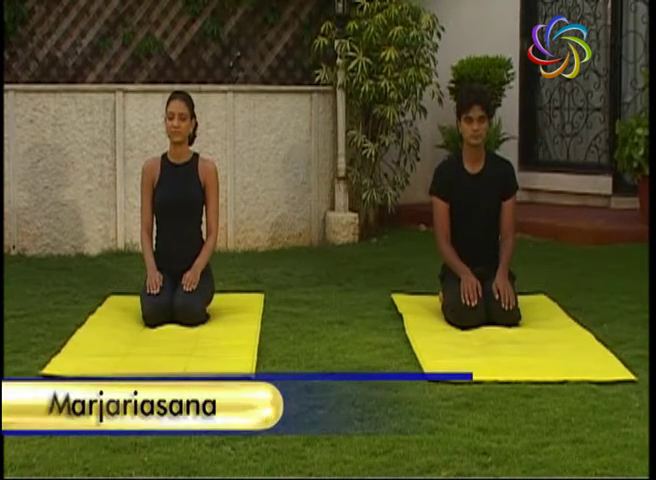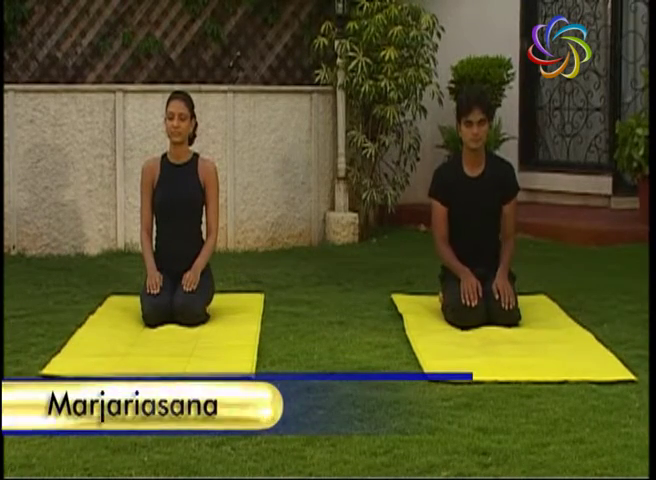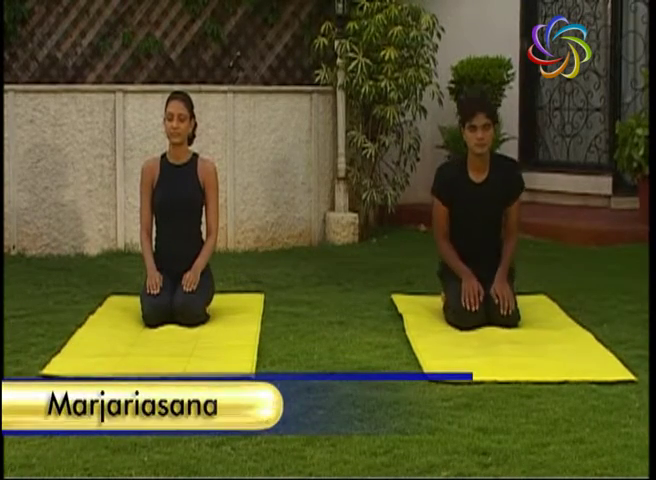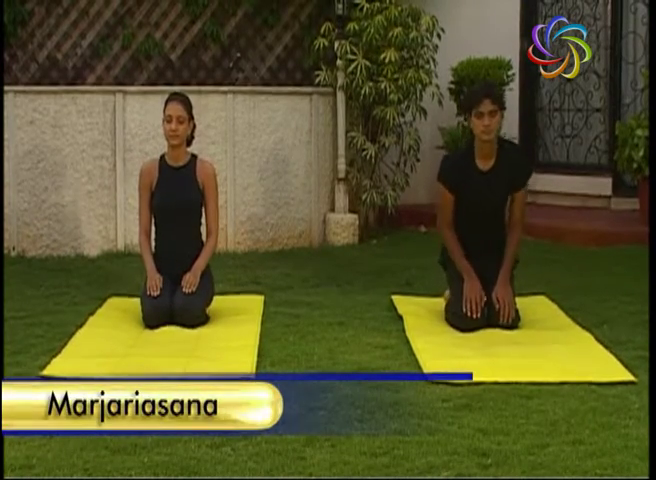
dt=0.3s
person 1, frame 1
left shoulder: (503, 171)
right shoulder: (445, 173)
left elbow: (507, 233)
right elbow: (443, 239)
left wrist: (502, 273)
right wrist: (464, 274)
left hip: (493, 266)
right hip: (458, 268)
left knee: (507, 315)
right knee: (467, 315)
left ankle: (489, 292)
right ankle: (450, 296)
person 1, frame 2
left shoulder: (504, 172)
right shoulder: (444, 175)
left elbow: (508, 236)
right elbow: (441, 241)
left wrist: (503, 274)
right wrist: (464, 275)
left hip: (493, 268)
right hip: (458, 269)
left knee: (507, 314)
right knee: (468, 315)
left ankle: (488, 294)
right ankle: (450, 297)
person 1, frame 3
left shoulder: (509, 172)
right shoulder: (447, 175)
left elbow: (510, 233)
right elbow: (442, 238)
left wrist: (502, 276)
right wrist: (466, 276)
left hip: (494, 265)
right hip: (458, 267)
left knee: (507, 316)
right knee: (468, 317)
left ankle: (489, 297)
right ankle: (452, 299)
person 1, frame 4
left shoulder: (516, 160)
right shoulder: (454, 163)
left elbow: (515, 225)
right elbow: (445, 226)
left wrist: (504, 279)
right wrist: (469, 278)
left hip: (497, 251)
right hip: (461, 252)
left knee: (506, 319)
right knee: (469, 319)
left ankle: (488, 299)
right ankle: (454, 298)
person 2, frame 1
left shoulder: (206, 168)
right shoulder: (151, 168)
left elbow: (212, 231)
right elbow: (146, 229)
left wrist: (197, 269)
right wrist: (151, 269)
left hip: (195, 265)
right hip: (162, 265)
left knee: (187, 310)
right knee: (154, 312)
left ankle: (194, 297)
right ankle: (163, 294)
person 2, frame 2
left shoulder: (206, 169)
right shoulder: (151, 168)
left elbow: (212, 232)
right elbow: (145, 230)
left wrist: (196, 269)
right wrist: (151, 269)
left hip: (195, 265)
right hip: (162, 265)
left knee: (187, 310)
right knee: (154, 312)
left ankle: (192, 300)
right ankle: (167, 296)
person 2, frame 3
left shoulder: (205, 169)
right shoulder: (151, 168)
left elbow: (212, 232)
right elbow: (145, 230)
left wrist: (196, 269)
right wrist: (151, 270)
left hip: (194, 265)
right hip: (162, 266)
left knee: (187, 310)
right knee: (154, 312)
left ankle: (194, 298)
right ankle: (164, 296)
person 2, frame 4
left shoulder: (204, 170)
right shoulder: (149, 170)
left elbow: (212, 234)
right elbow: (144, 232)
left wrist: (196, 271)
right wrist: (151, 271)
left hip: (194, 267)
right hip: (162, 267)
left knee: (187, 311)
right knee: (153, 313)
left ankle: (192, 301)
right ankle: (167, 298)
